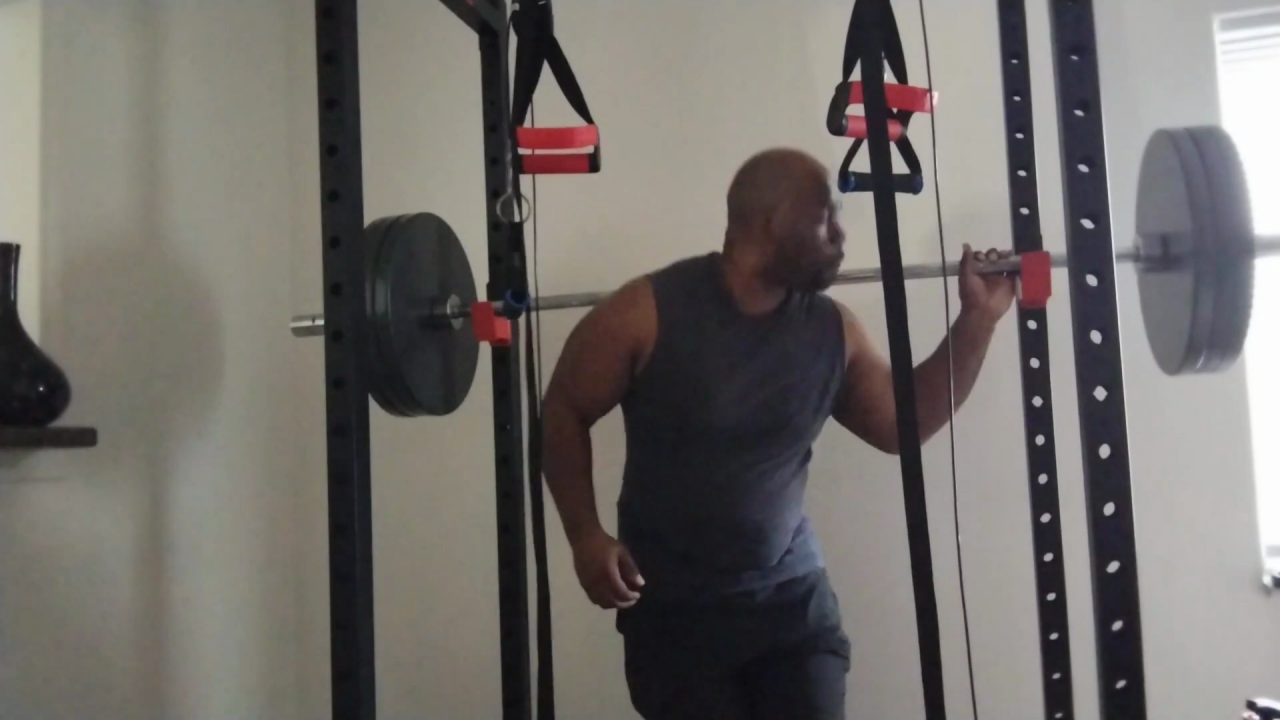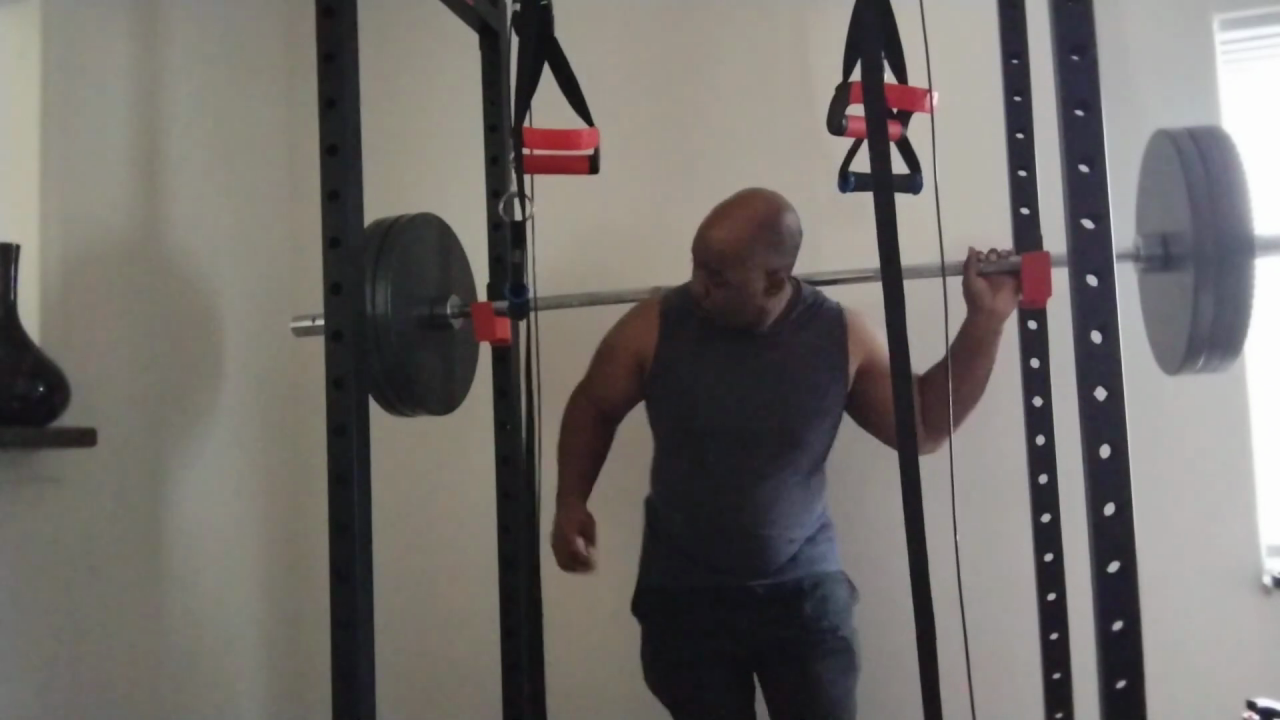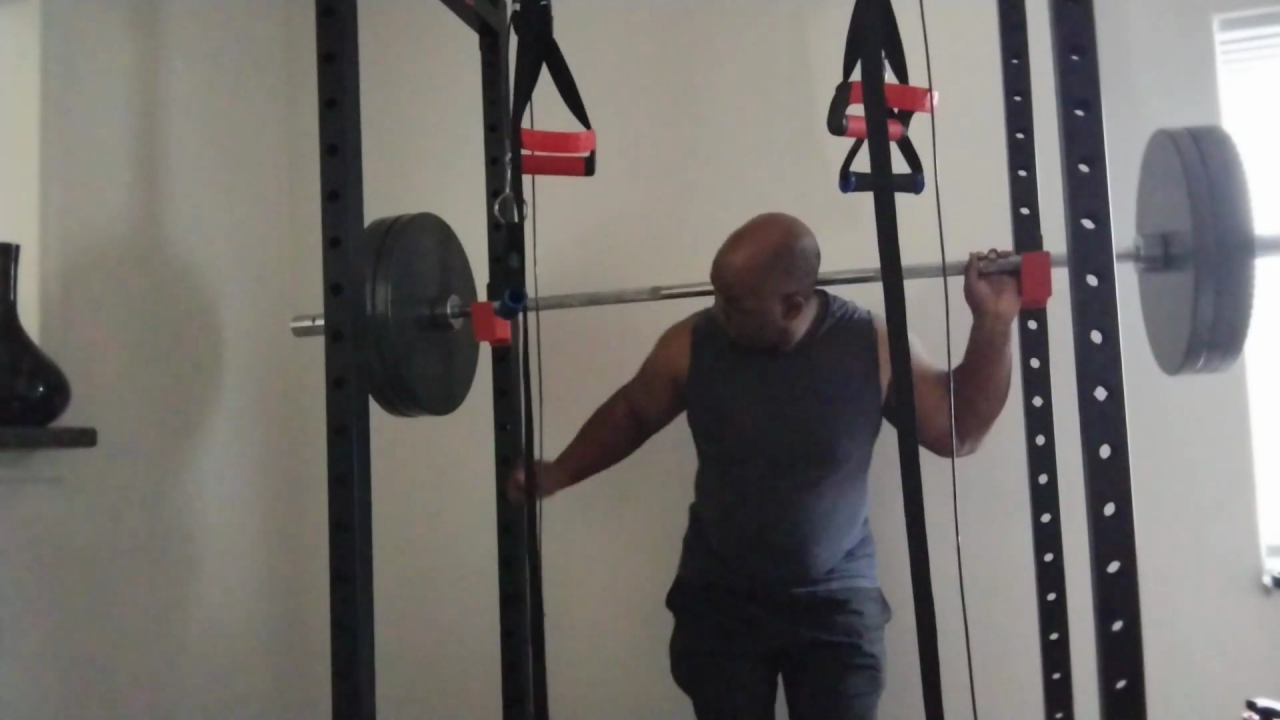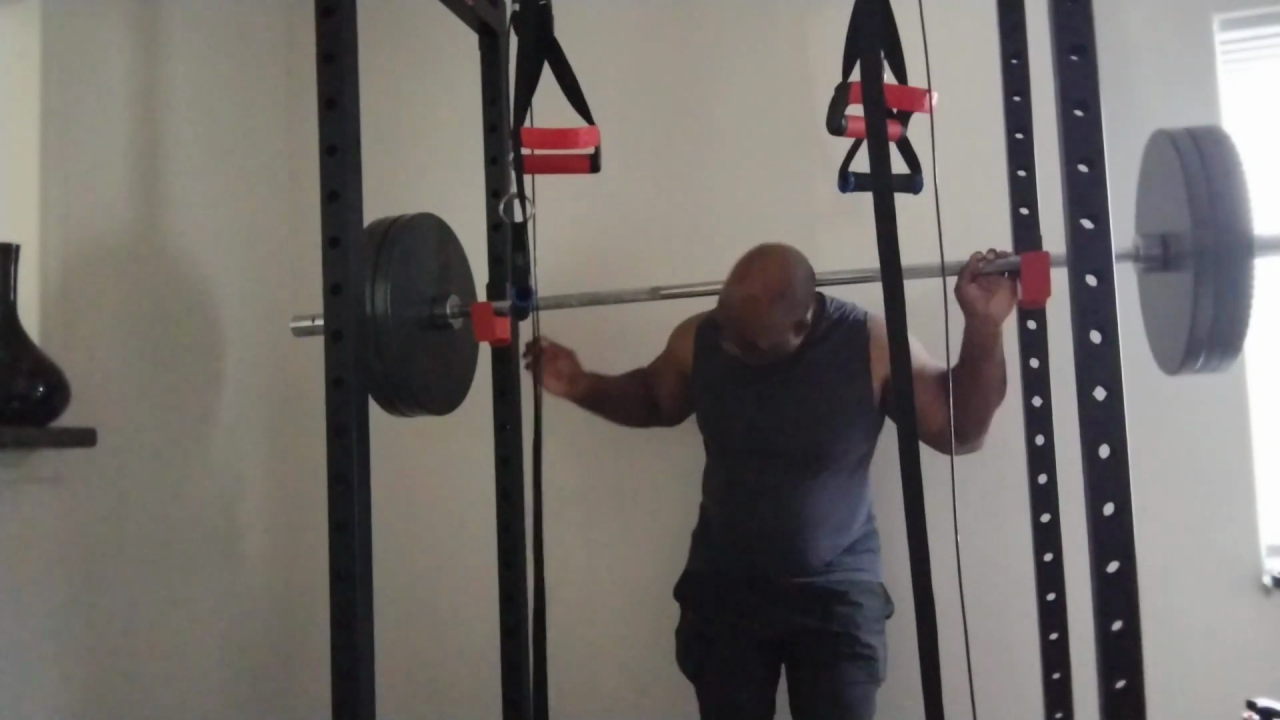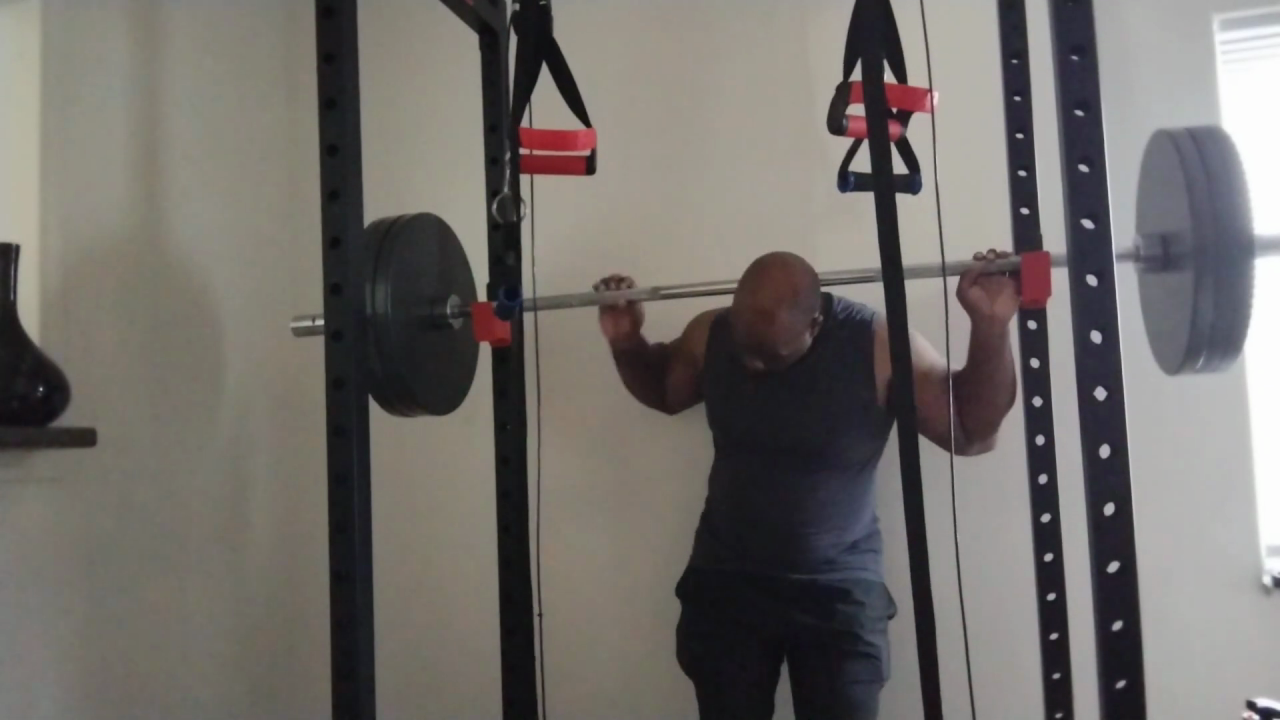
dt=0.4s
person 1, frame 1
left shoulder: (834, 329)
right shoulder: (646, 313)
left elbow: (901, 423)
right elbow: (563, 413)
left wrist: (977, 318)
right wrist: (586, 535)
left hip: (788, 591)
right hip: (672, 601)
person 1, frame 2
left shoulder: (840, 335)
right shoulder: (656, 326)
left elbow: (923, 426)
right elbow: (595, 405)
left wrist: (985, 319)
right wrist: (571, 500)
left hip: (801, 589)
right hip: (686, 596)
person 1, frame 3
left shoulder: (873, 346)
right shoulder: (691, 345)
left elbow: (960, 431)
right elbow: (632, 413)
left wrist: (993, 323)
right wrist: (557, 472)
left hip: (834, 600)
right hip: (718, 598)
person 1, frame 4
left shoulder: (872, 346)
right shoulder: (698, 339)
left elbow: (961, 430)
right elbow: (654, 399)
left wrist: (984, 326)
right wrist: (580, 386)
left hip: (836, 592)
right hip: (724, 588)
person 1, frame 5
left shoulder: (880, 347)
right shoulder: (711, 336)
left elbow: (972, 430)
right elbow: (664, 388)
left wrist: (991, 327)
right wrist: (625, 342)
left hip: (838, 591)
right hip: (726, 585)
